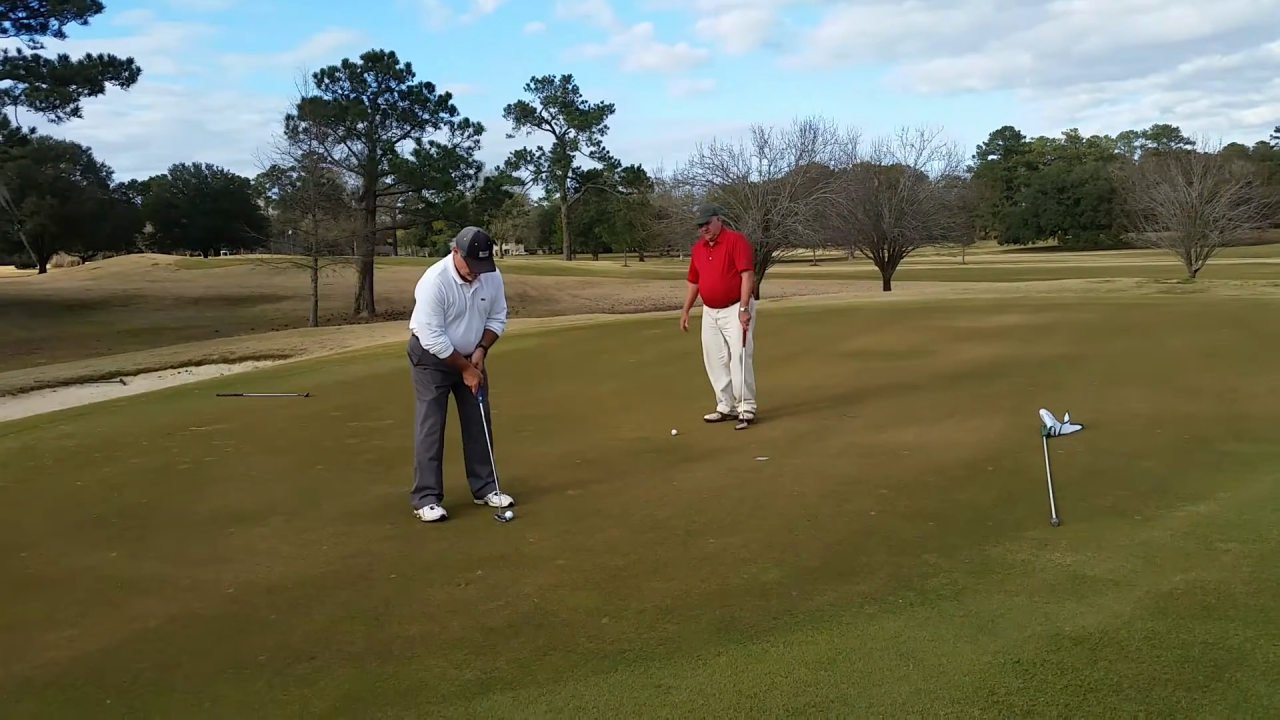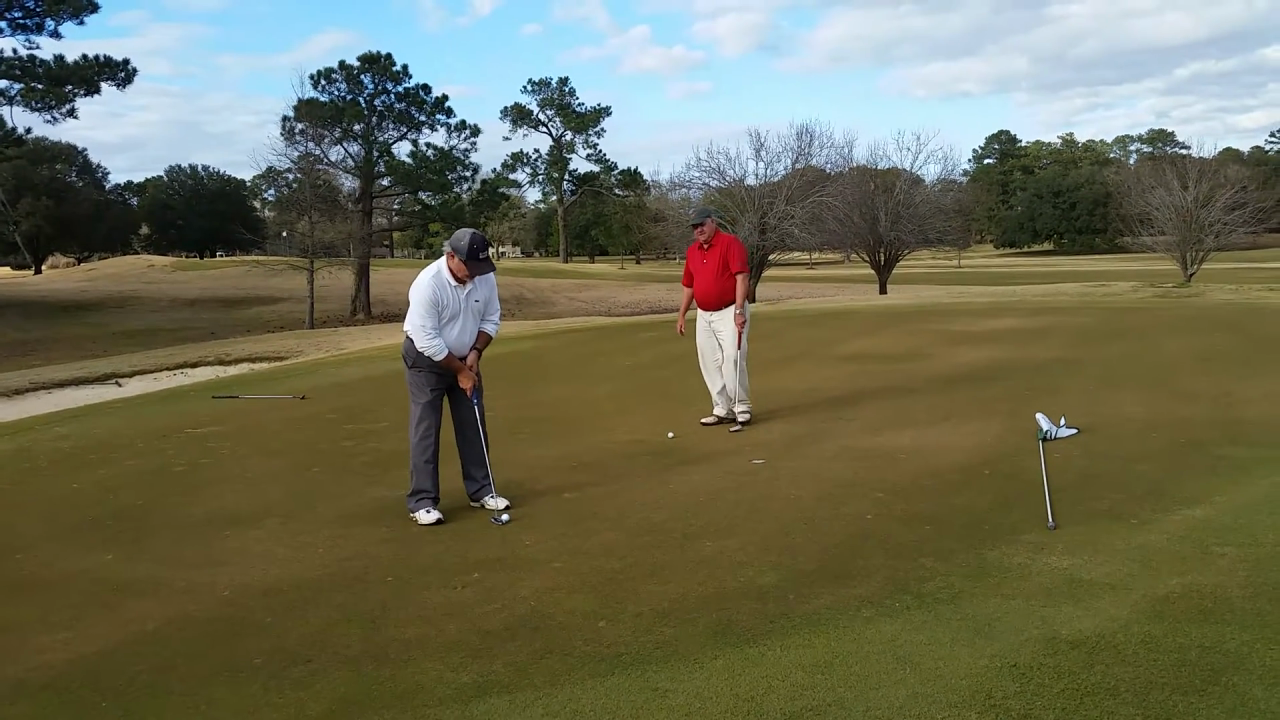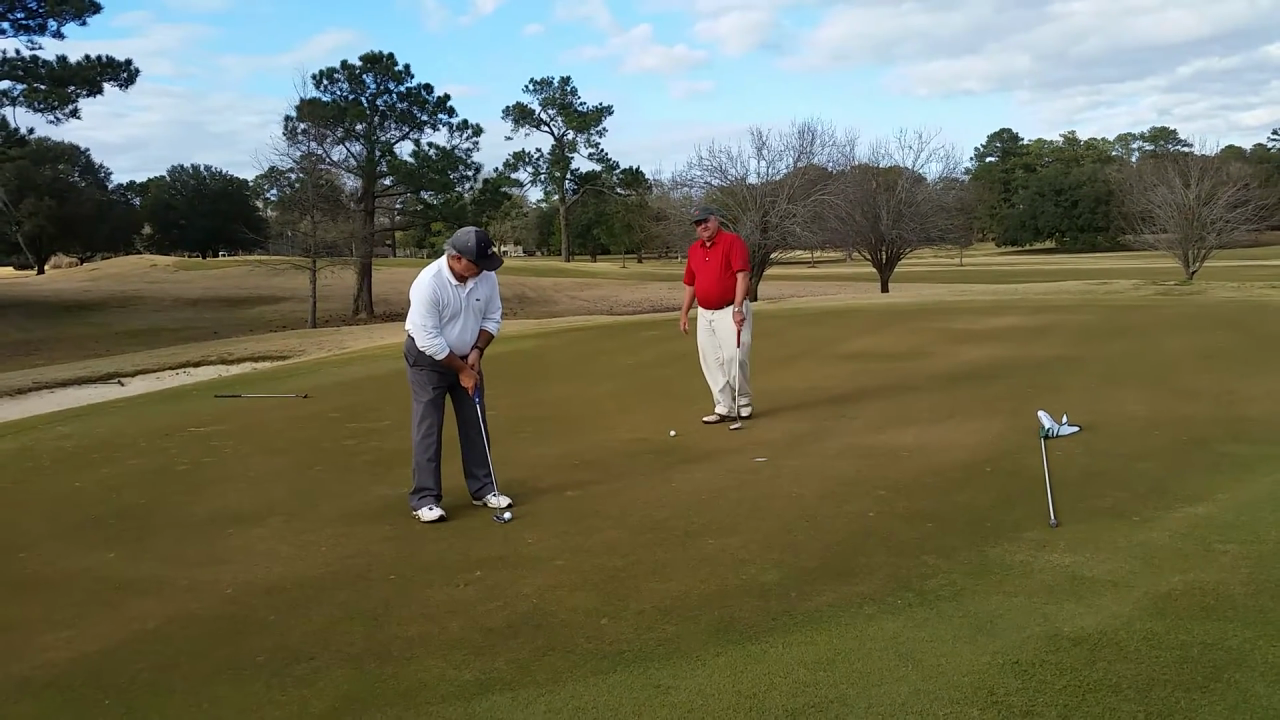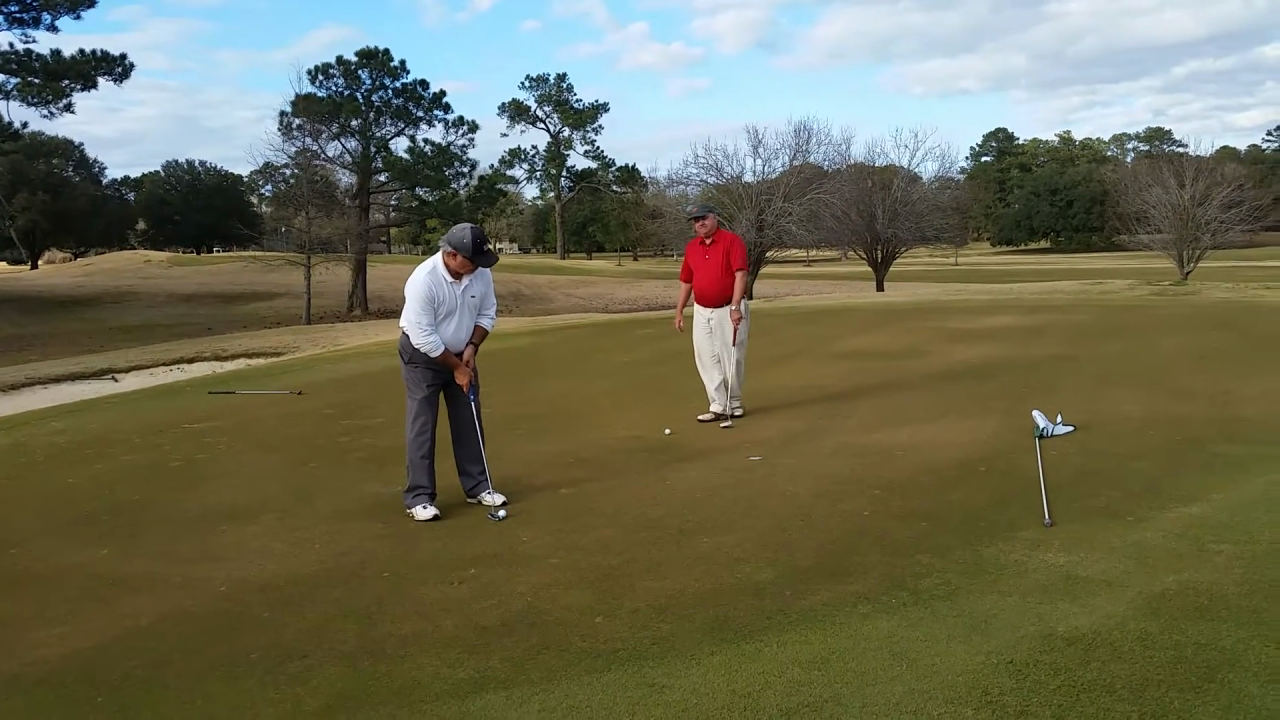
dt=0.2s
person 1, frame 1
left shoulder: (492, 276)
right shoulder: (434, 282)
left elbow: (497, 318)
right elbow: (433, 339)
left wrist: (481, 350)
right wrist: (465, 369)
left hip: (471, 356)
right hip: (432, 356)
left knee: (478, 422)
right knee: (431, 425)
left ankle: (484, 487)
right ankle: (426, 498)
person 1, frame 2
left shoulder: (485, 278)
right shoulder: (427, 284)
left elbow: (490, 319)
right elbow: (427, 341)
left wrist: (475, 352)
right wrist: (460, 371)
left hip: (465, 358)
right hip: (426, 358)
left knee: (473, 424)
right knee: (426, 427)
left ankle: (480, 490)
right ankle: (422, 501)
person 1, frame 3
left shoulder: (486, 276)
right shoulder: (428, 283)
left elbow: (492, 318)
right elbow: (428, 340)
left wrist: (476, 351)
right wrist: (461, 370)
left hip: (466, 357)
right hip: (428, 357)
left knee: (475, 422)
right knee: (428, 426)
left ankle: (483, 488)
right ankle: (425, 499)
person 1, frame 4
left shoulder: (481, 273)
right shoulder: (423, 280)
left elbow: (487, 314)
right elbow: (423, 338)
left wrist: (471, 347)
right wrist: (456, 368)
left hip: (461, 354)
right hip: (423, 354)
left knee: (469, 420)
right knee: (422, 423)
left ankle: (477, 486)
right ankle: (419, 497)
person 2, frame 1
left shoulder: (736, 240)
right shoulder: (698, 247)
left elbow: (747, 275)
right elbow: (693, 281)
left wrist: (744, 308)
right wrist: (685, 310)
left hip: (735, 309)
right hip: (710, 312)
left knee: (739, 355)
right knee: (715, 360)
left ankle: (747, 406)
right ankle: (726, 406)
person 2, frame 2
left shoulder: (731, 243)
right shoulder: (692, 251)
left elbow: (742, 277)
right elbow: (689, 285)
left wrist: (739, 310)
right wrist: (681, 315)
left hip: (729, 312)
right hip: (704, 315)
left knee: (732, 358)
right knee: (710, 364)
left ankle: (742, 407)
right ankle: (722, 409)
person 2, frame 3
left shoulder: (733, 241)
right shoulder: (694, 249)
left elbow: (743, 276)
right elbow: (690, 283)
left wrist: (738, 309)
right wrist: (684, 313)
left hip: (730, 311)
right hip: (705, 314)
left knee: (734, 357)
right knee: (711, 362)
left ankle: (743, 400)
right ankle: (724, 408)
person 2, frame 4
left shoulder: (732, 240)
right shoulder: (691, 247)
left elbow: (741, 274)
right elbow: (686, 281)
left wrist: (735, 307)
right wrist: (679, 310)
left hip: (728, 310)
right hip: (702, 312)
left knee: (732, 359)
right knee: (707, 360)
left ankle: (734, 402)
right ankle: (718, 406)
